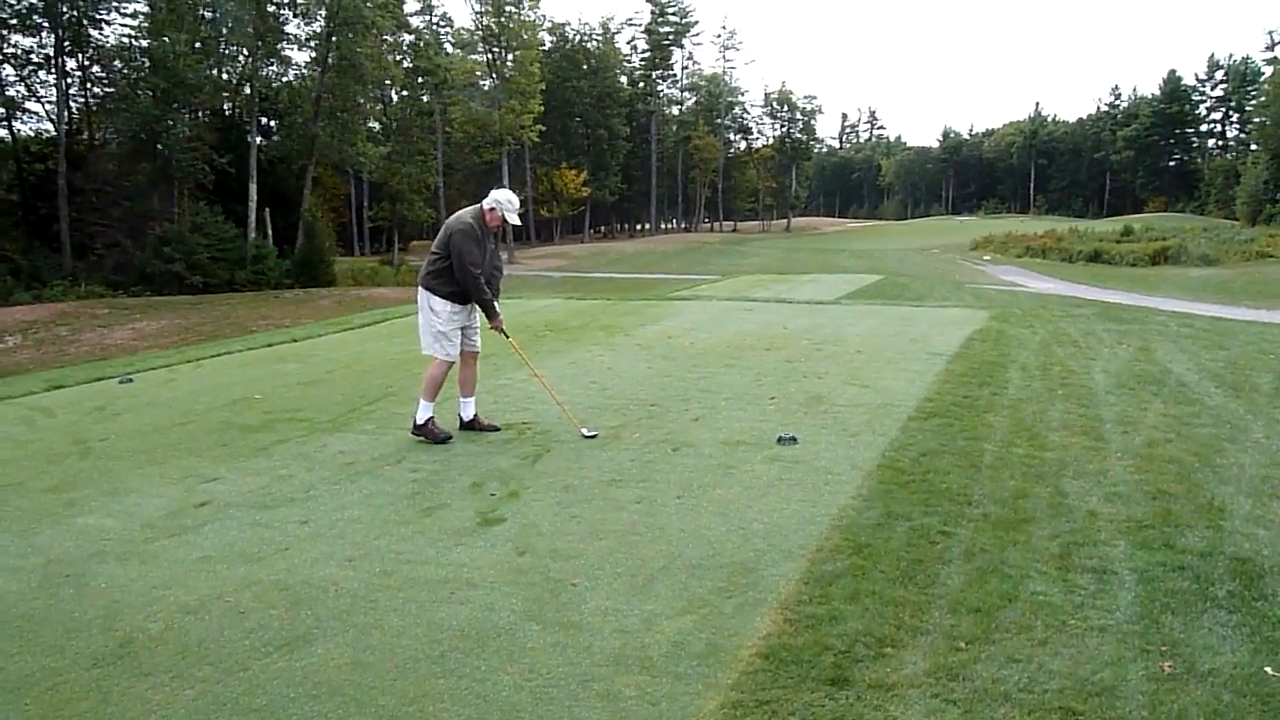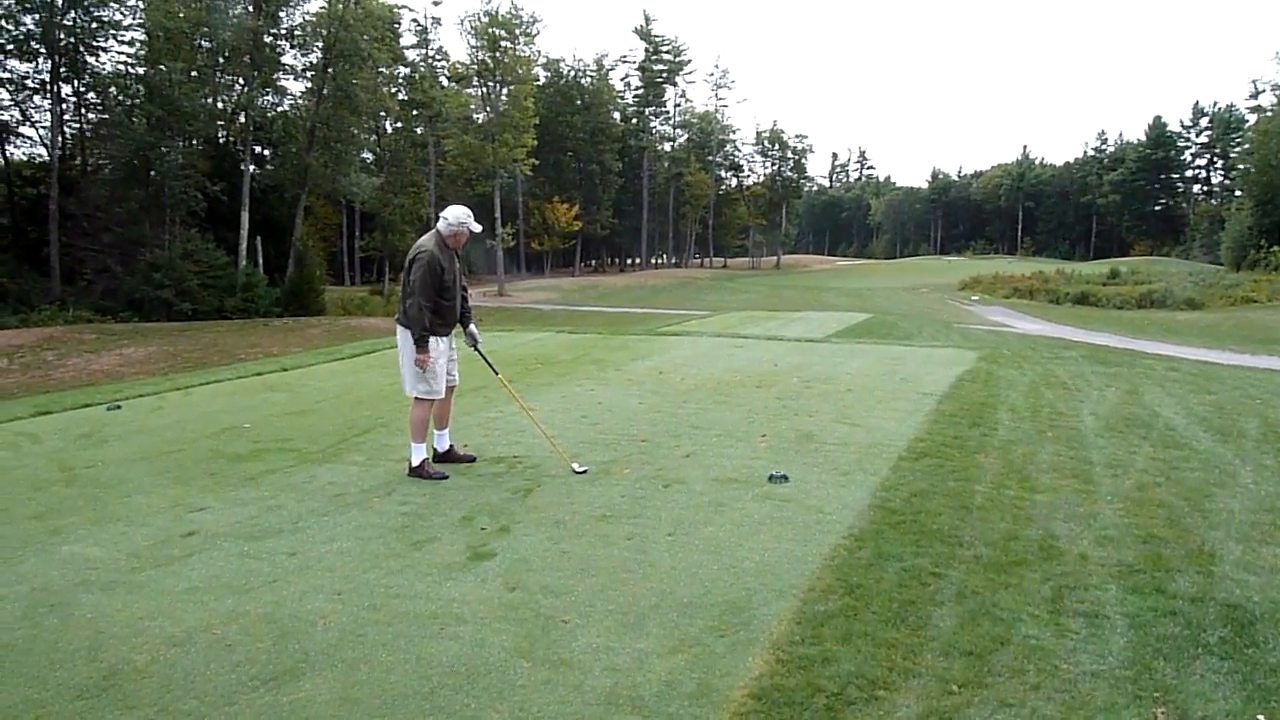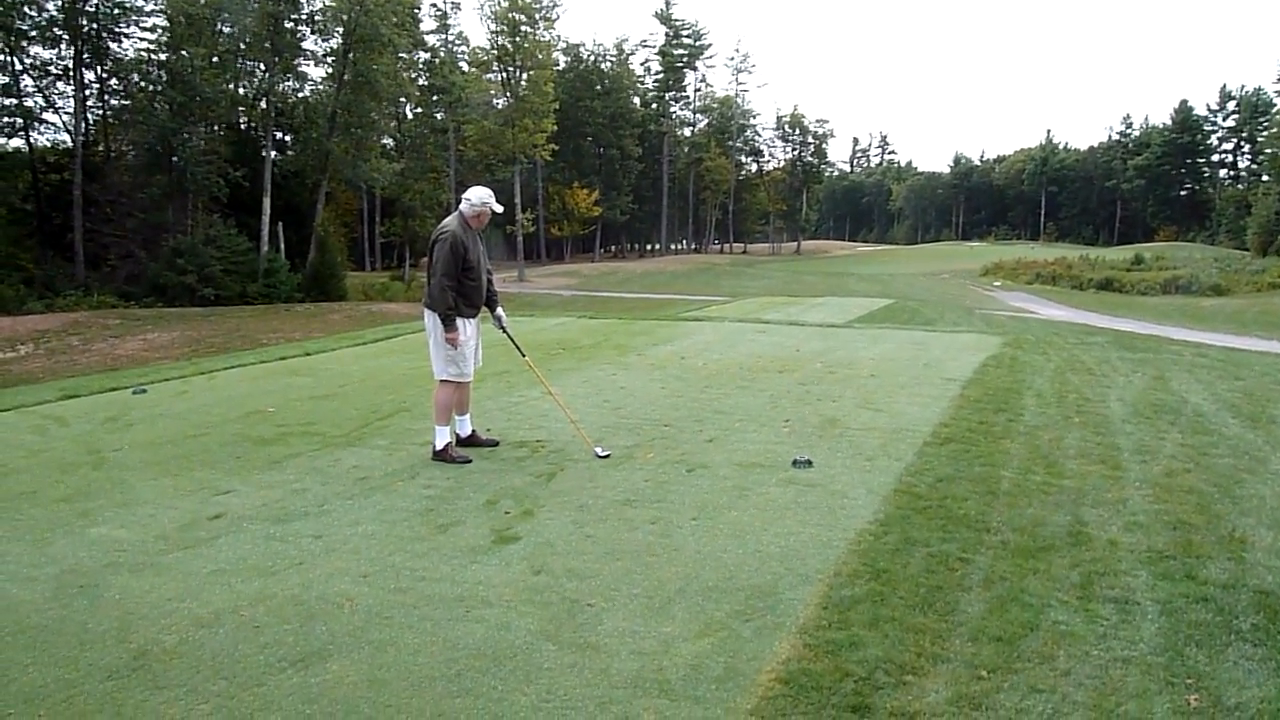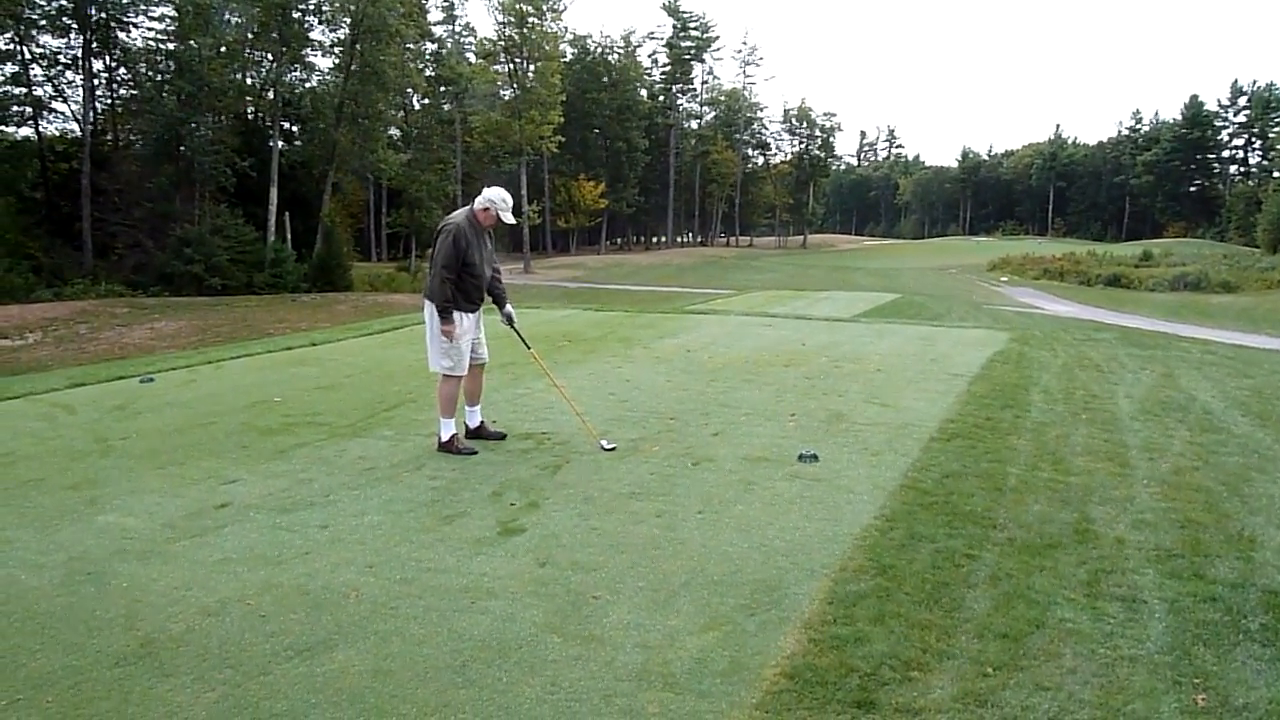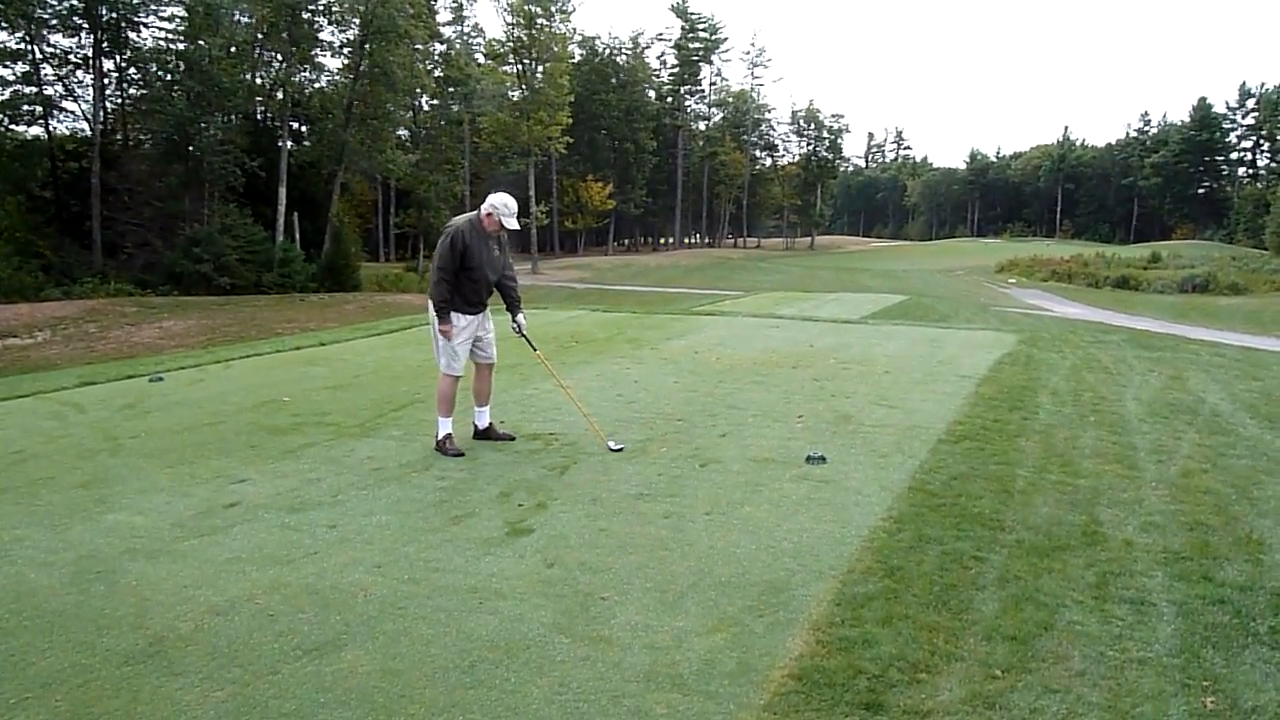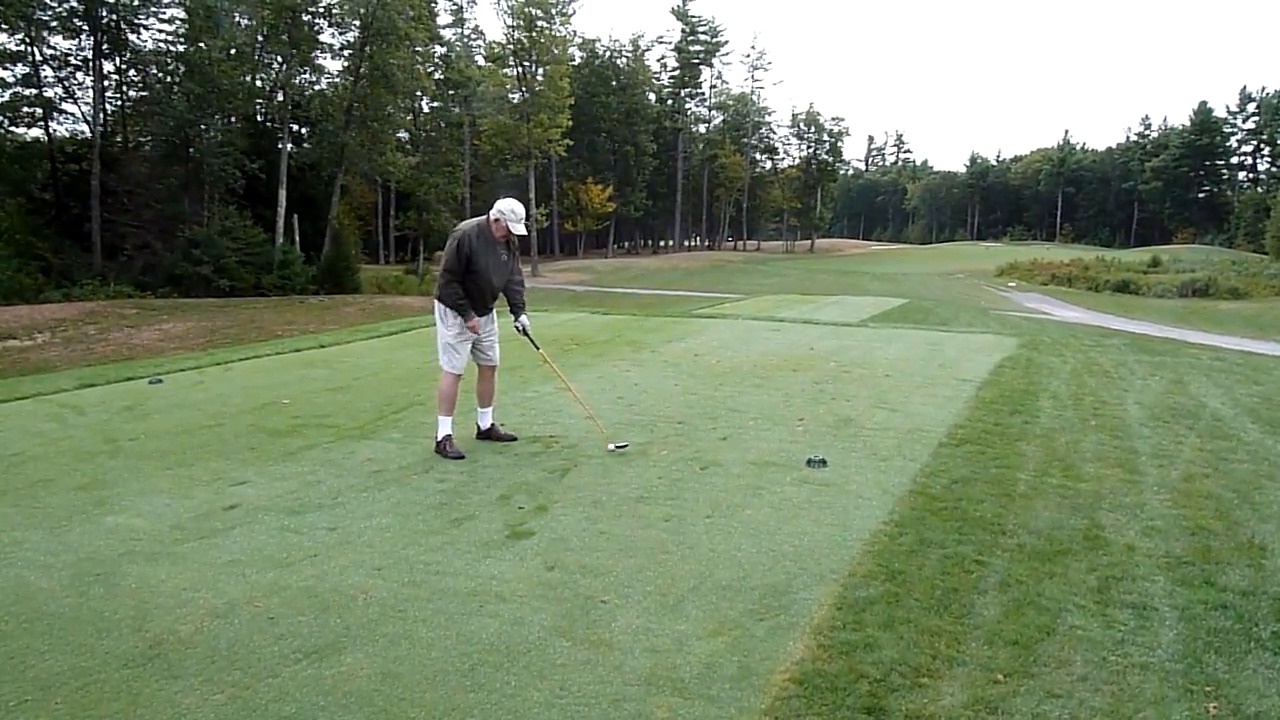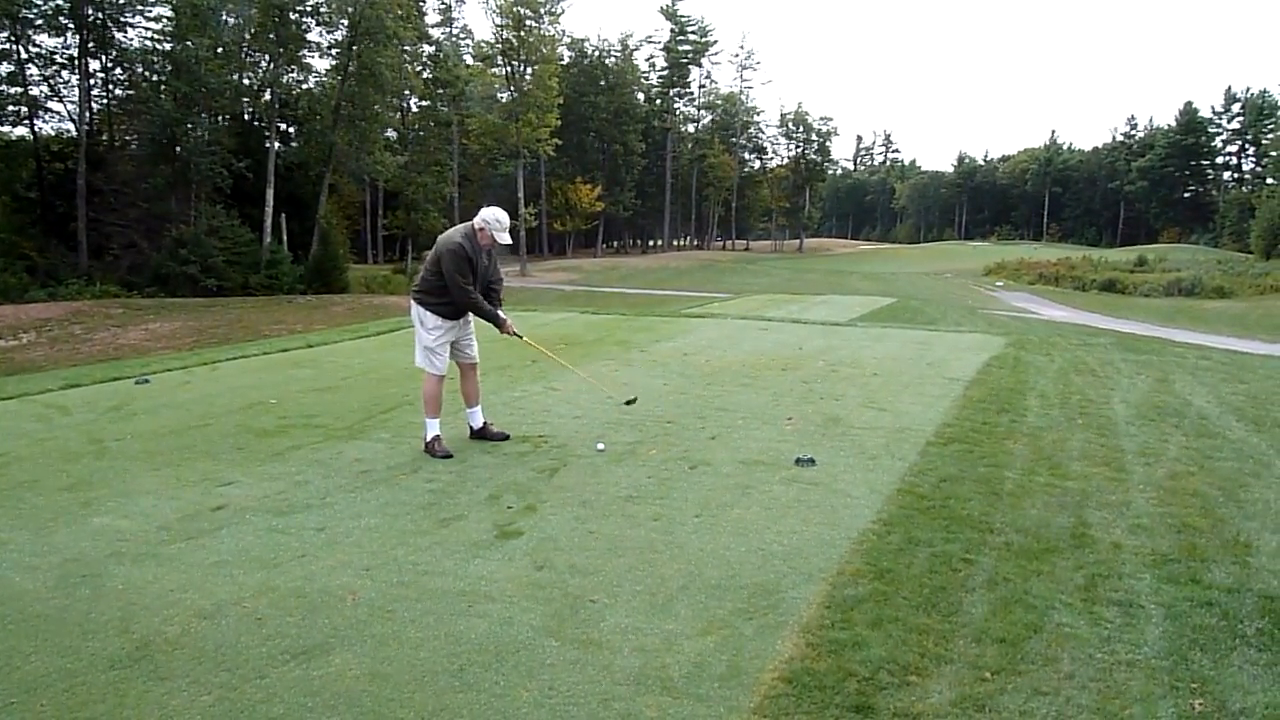
dt=0.7s
person 1, frame 1
left shoulder: (489, 228)
right shoulder: (464, 227)
left elbow: (493, 267)
right elbow: (470, 275)
left wrist: (493, 301)
right wrist: (491, 312)
left hip: (465, 299)
right hip: (440, 297)
left knee: (470, 354)
right knee: (445, 357)
left ankle: (468, 416)
right ankle: (423, 420)
person 1, frame 2
left shoulder: (448, 249)
right shoulder: (428, 254)
left elbow: (459, 290)
right elbow: (418, 303)
left wrist: (468, 322)
right wrist: (421, 346)
left hip: (442, 333)
right hip: (422, 335)
left knee: (447, 388)
right knee: (425, 394)
left ankle: (442, 447)
right ankle: (418, 461)
person 1, frame 3
left shoulder: (471, 232)
right shoulder: (451, 235)
left elbow: (484, 273)
right elbow: (441, 284)
left wrist: (494, 305)
right wrist: (449, 325)
left hip: (467, 315)
right hip: (450, 318)
left knee: (465, 375)
right knee: (450, 377)
left ankle: (465, 432)
right ankle: (441, 444)
person 1, frame 4
left shoulder: (483, 229)
right shoulder: (455, 228)
left elbow: (491, 269)
right elbow: (441, 276)
left wrist: (502, 302)
right wrist: (446, 317)
left hip: (471, 309)
right hip: (451, 311)
left knee: (477, 364)
right knee: (453, 371)
left ankle: (474, 424)
right ankle: (447, 436)
person 1, frame 5
left shoulder: (498, 236)
right shoulder: (457, 231)
left elbow: (506, 275)
right elbow: (440, 276)
left wrist: (515, 310)
right wrist: (443, 317)
left hip: (480, 311)
right hip: (454, 313)
left knee: (486, 364)
right knee: (452, 371)
left ankle: (483, 425)
right ankle: (444, 434)
person 1, frame 6
left shoulder: (509, 241)
right shoulder: (465, 235)
left elbow: (514, 278)
right elbow: (448, 278)
left wrist: (519, 311)
right wrist: (466, 314)
left hip: (485, 312)
right hip: (457, 313)
left knee: (489, 367)
right knee: (453, 370)
left ankle: (485, 425)
right ankle: (443, 436)
person 1, frame 7
left shoulder: (484, 243)
right shoulder: (454, 246)
left elbow: (493, 279)
right elbow: (465, 294)
left wrist: (498, 311)
right wrist: (497, 320)
left hip: (460, 313)
right hip: (433, 312)
left knee: (470, 365)
right knee: (435, 372)
left ankle: (477, 424)
right ankle: (432, 436)
